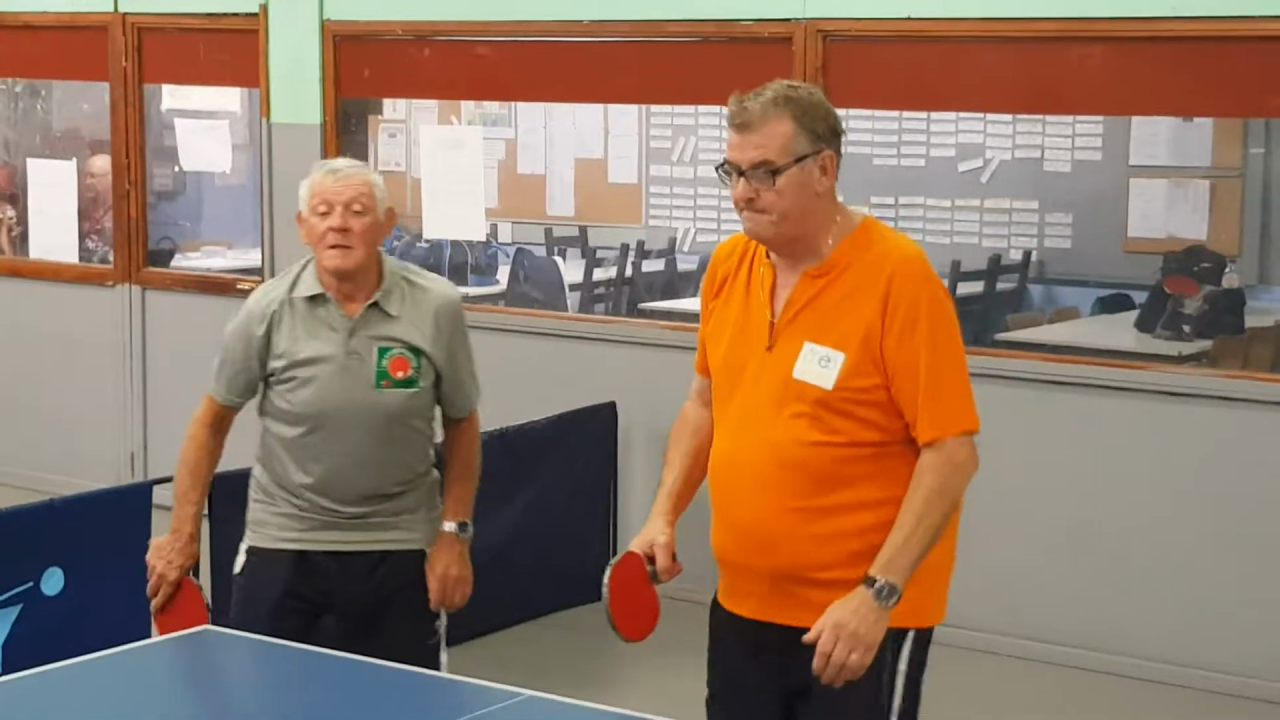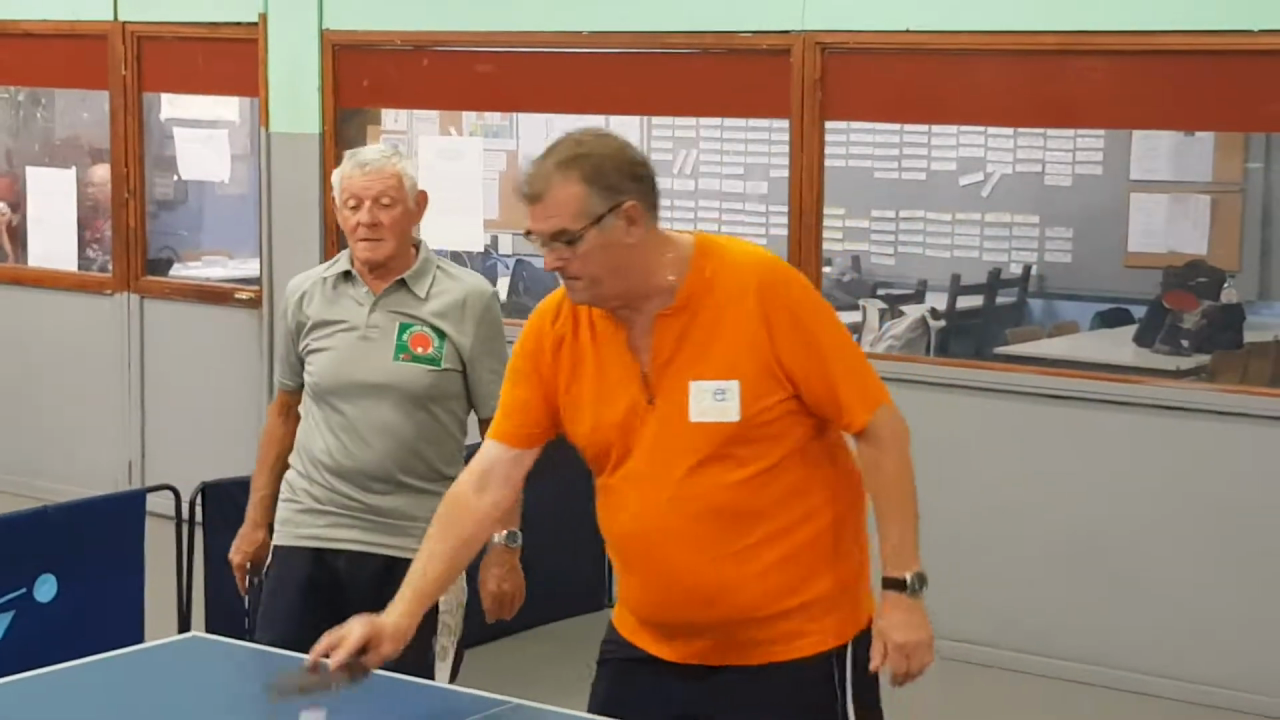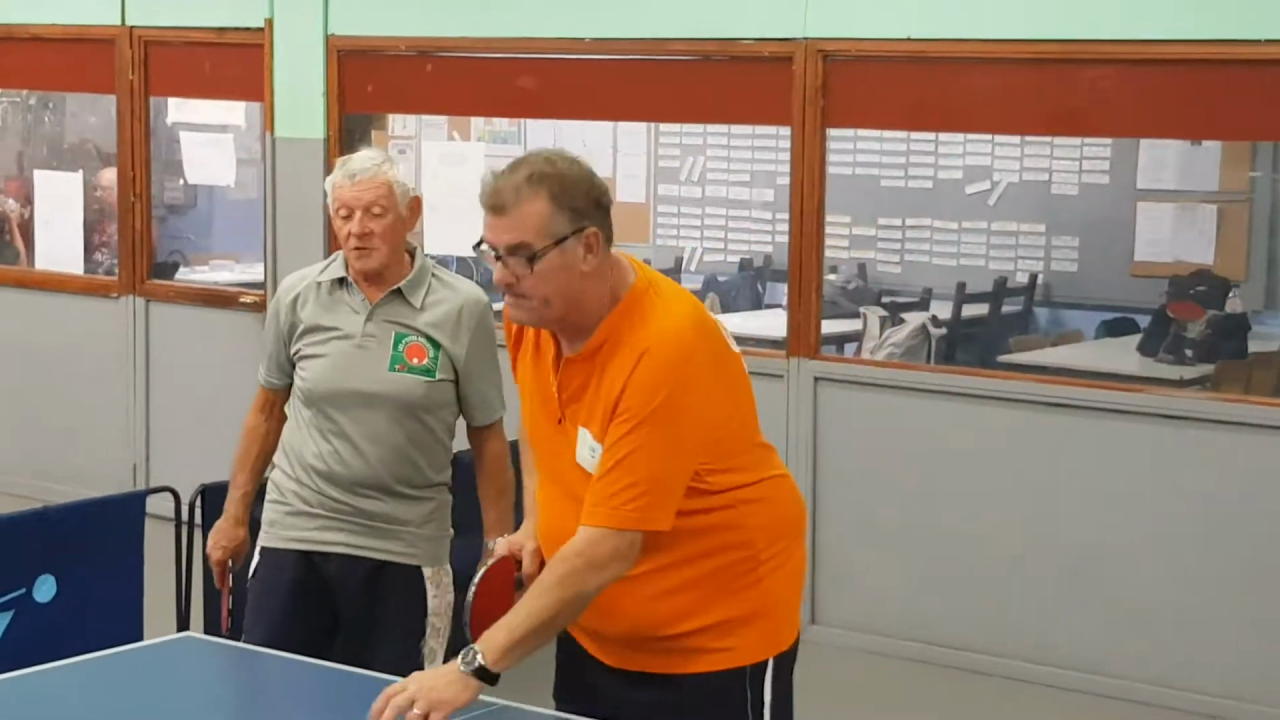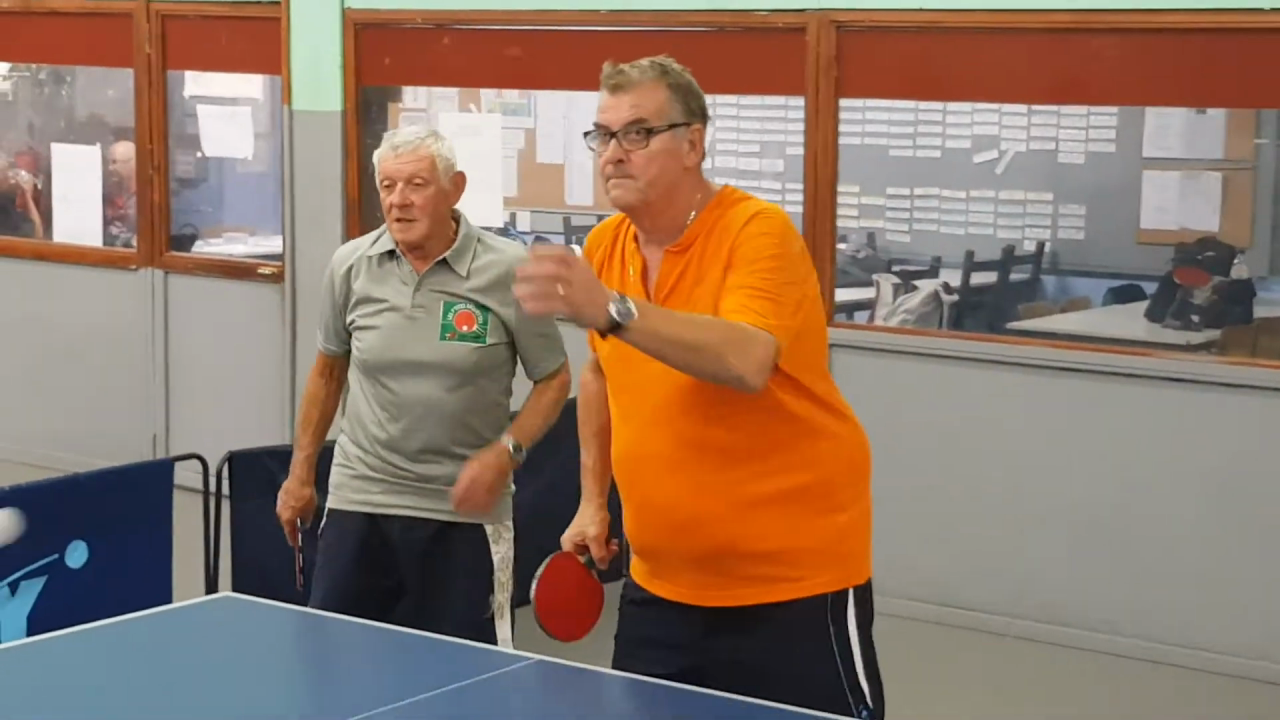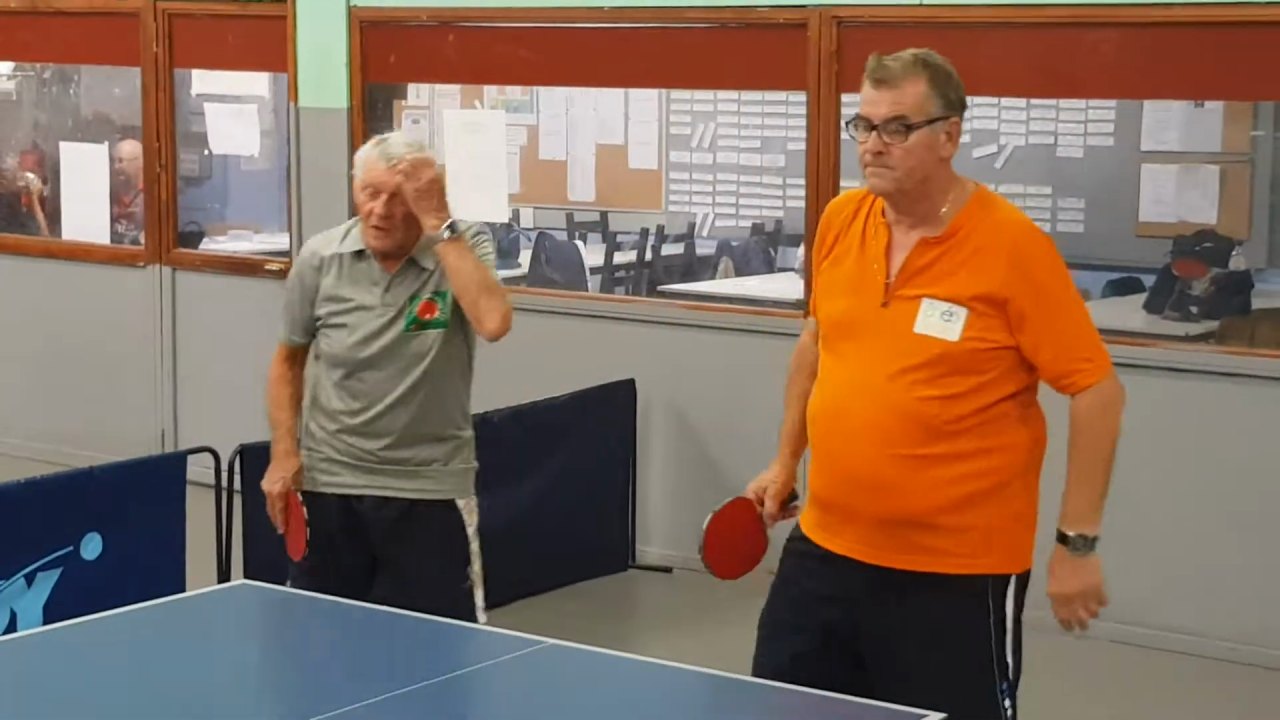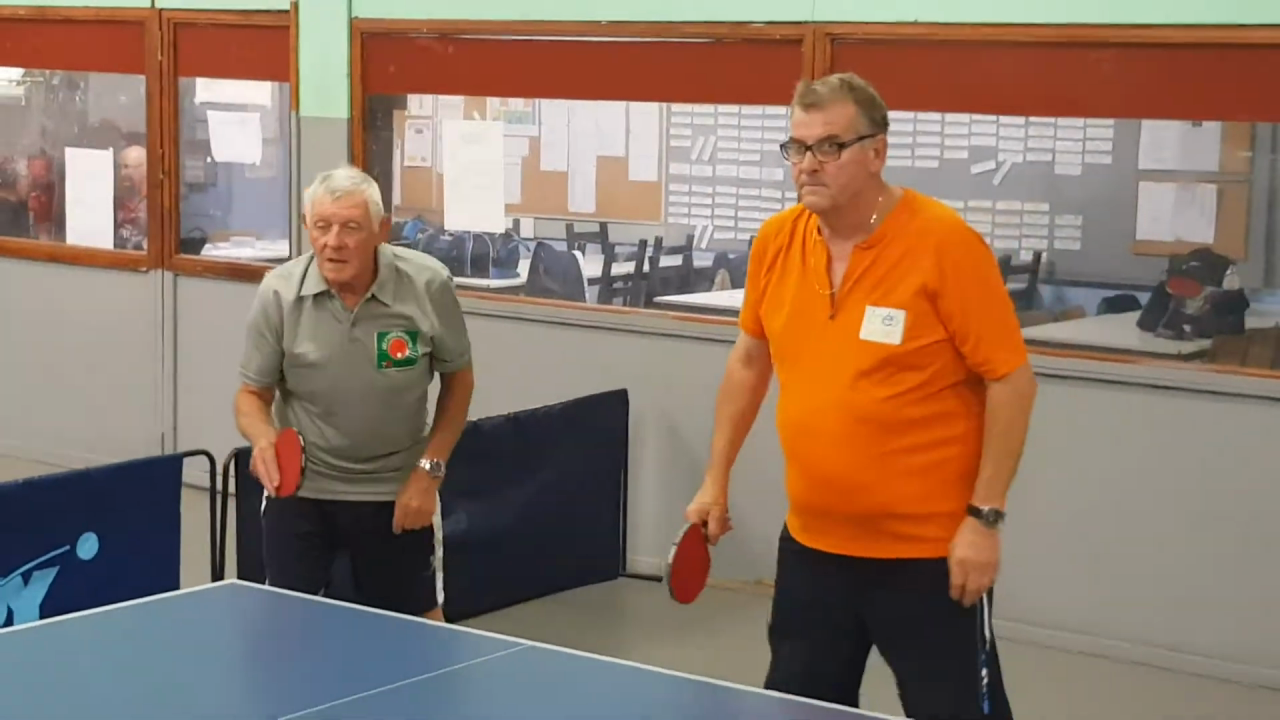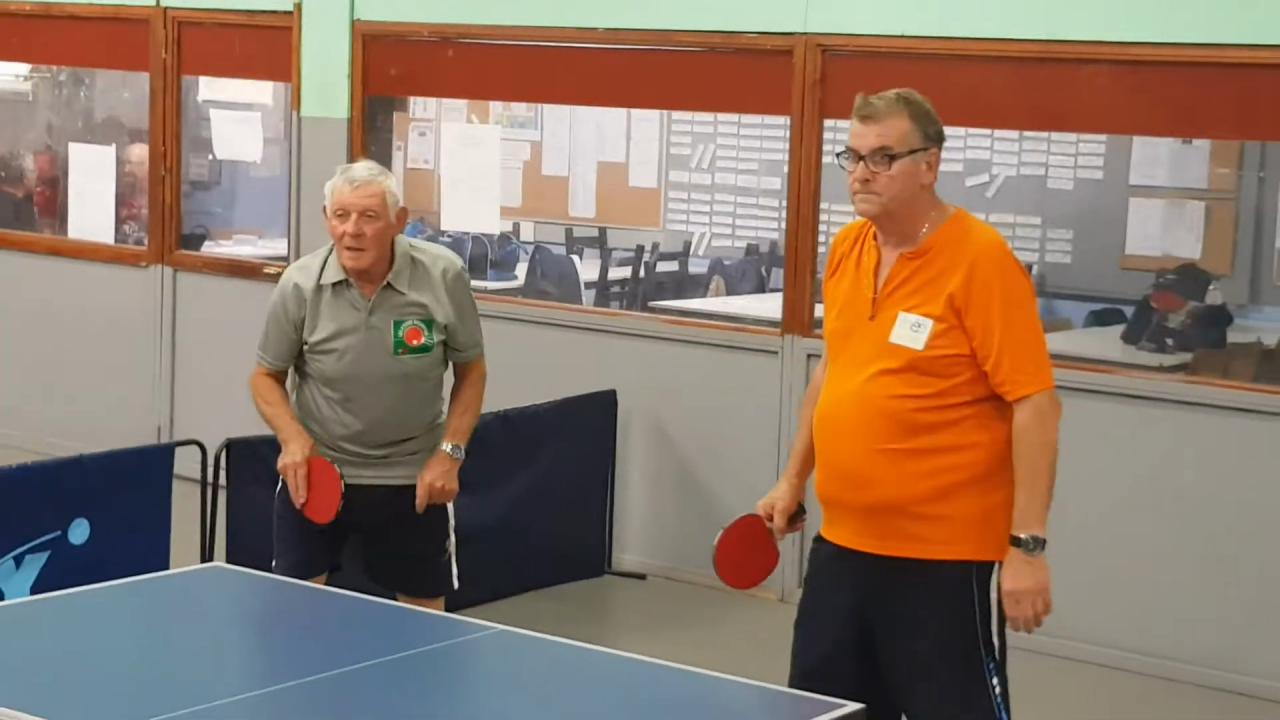
dt=0.7s
person 1, frame 1
left shoulder: (896, 276)
right shoulder: (727, 265)
left elbow: (952, 451)
left wrist: (879, 592)
right wrist: (663, 517)
left hip: (861, 612)
right hip: (743, 607)
person 1, frame 2
left shoulder: (761, 288)
right shoulder: (552, 328)
left elbow: (878, 427)
right elbow: (487, 483)
left wrist: (900, 583)
right wrist: (402, 615)
left hip: (794, 646)
right hip: (646, 646)
person 1, frame 3
left shoulder: (666, 347)
right shoulder: (527, 310)
left elbow: (612, 545)
left wrist: (473, 667)
right wrist: (537, 526)
left hip: (712, 642)
right hip: (595, 632)
person 1, frame 4
left shoulder: (758, 233)
right shoulder: (604, 247)
left elbow: (744, 361)
left wrist: (610, 309)
right wrist: (592, 499)
left hip: (794, 584)
right hip: (662, 584)
person 1, frame 5
left shoulder: (1011, 244)
right shoulder: (840, 220)
left elbow: (1096, 392)
left wrist: (1078, 542)
right wrist: (785, 460)
left hip: (954, 567)
right hip: (824, 544)
person 1, frame 6
left shoulder: (943, 241)
right shoulder: (775, 240)
left elbow: (1011, 381)
right elbow: (749, 360)
left wrist: (984, 516)
right wrist: (716, 478)
left hip: (928, 547)
right hip: (812, 543)
person 1, frame 7
left shoulder: (981, 259)
right shoulder: (846, 247)
left elbow: (1036, 406)
left wrist: (1027, 545)
right wrist: (793, 479)
left hip: (946, 555)
right hip: (842, 543)
person 2, frame 1
left shoulder: (438, 308)
right shoulder: (267, 311)
left elbow: (462, 425)
right elbow: (212, 420)
left wrist: (454, 533)
right wrist: (182, 533)
left hip: (399, 546)
right hip: (282, 542)
person 2, frame 2
left shoulder: (468, 299)
right shoulder: (306, 295)
left wrist: (504, 543)
right wrist: (256, 519)
left hip: (417, 550)
right hip: (307, 538)
person 2, frame 3
left shoulder: (462, 308)
right shoulder: (296, 296)
left elbow: (488, 437)
right elbow: (268, 408)
right wrist: (235, 513)
left hip: (403, 554)
right hip: (293, 540)
person 2, frame 4
left shoulder: (509, 270)
right shoulder: (350, 265)
left elbow: (554, 379)
left wrist: (506, 452)
right wrist: (301, 472)
left hip: (463, 512)
right hip: (358, 503)
person 2, frame 5
left shoulder: (462, 246)
right shoulder: (319, 258)
left elbow: (493, 323)
right elbow: (289, 358)
left wrist: (439, 223)
right wrist: (284, 452)
left hip: (430, 488)
right hip: (329, 483)
person 2, frame 6
left shoulder: (429, 285)
right shoulder: (278, 293)
left elbow: (458, 380)
right elbow: (252, 394)
left wrist: (428, 471)
right wrist: (264, 437)
left hip: (398, 488)
right hip: (300, 486)
person 2, frame 7
left shoulder: (444, 275)
right shoulder: (300, 284)
left elbow: (471, 371)
right elbow: (266, 376)
left wrist: (450, 452)
right wrist: (292, 437)
left hip: (411, 474)
left knee: (425, 610)
